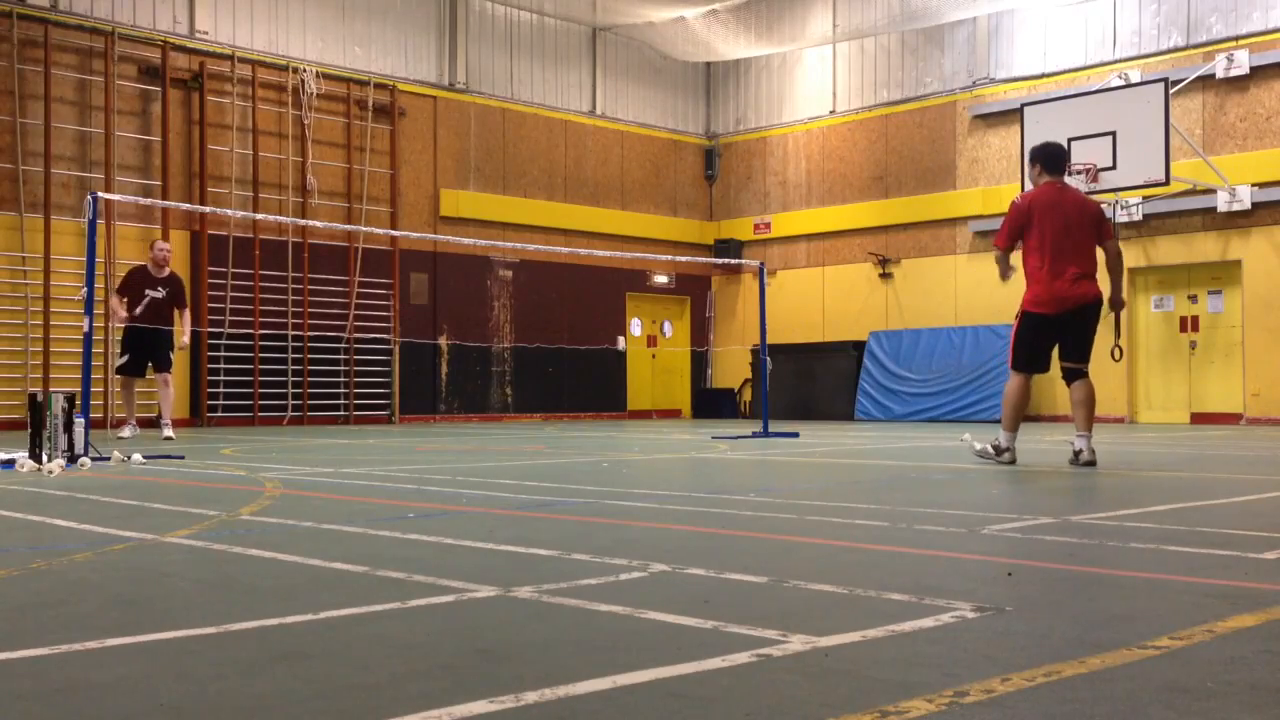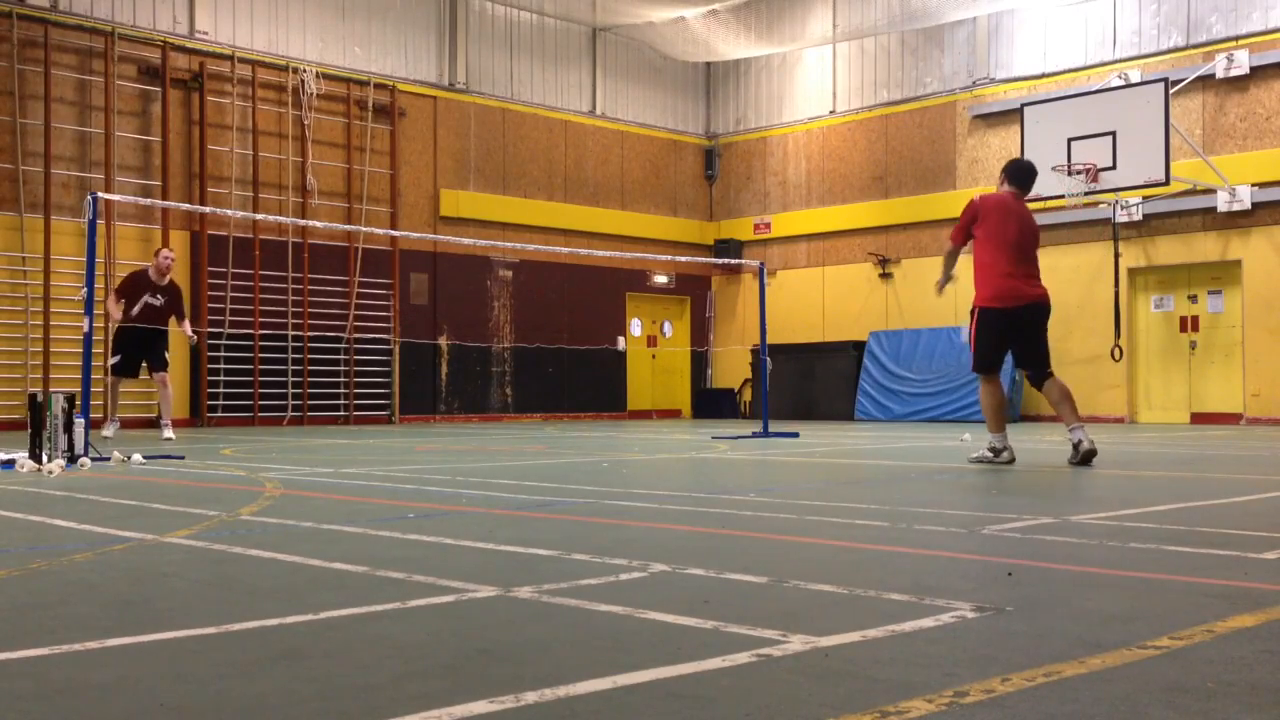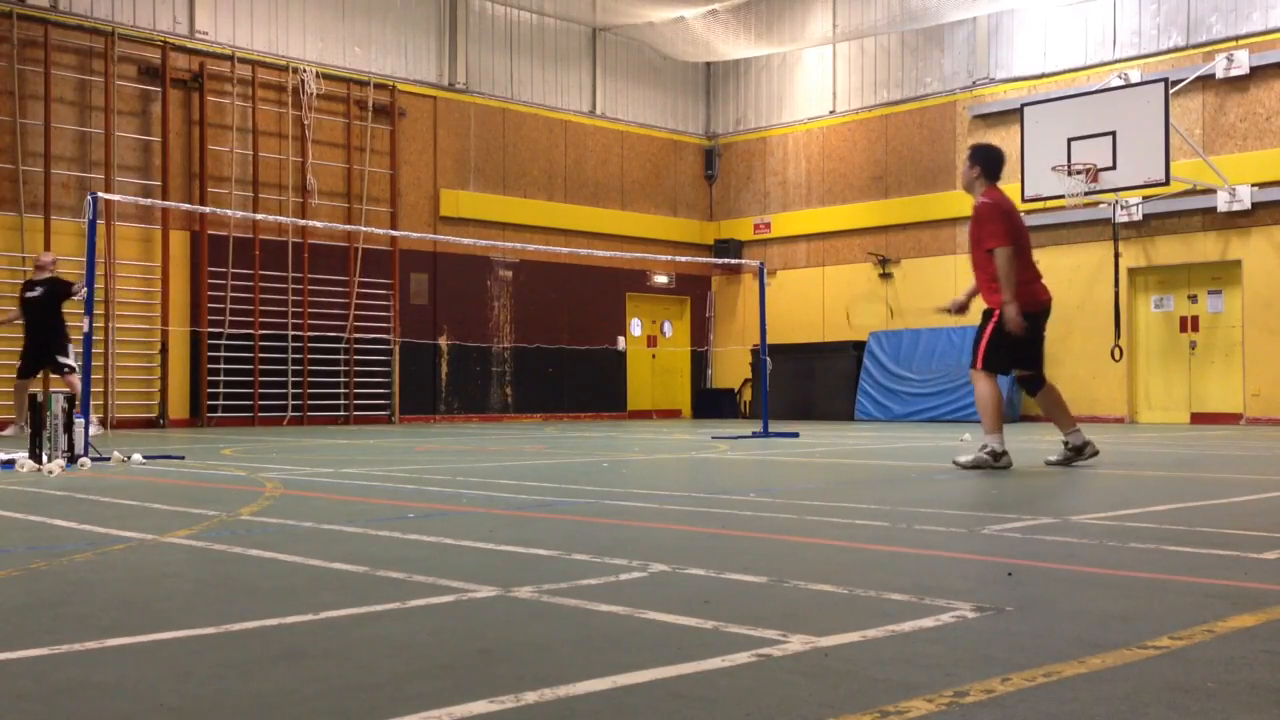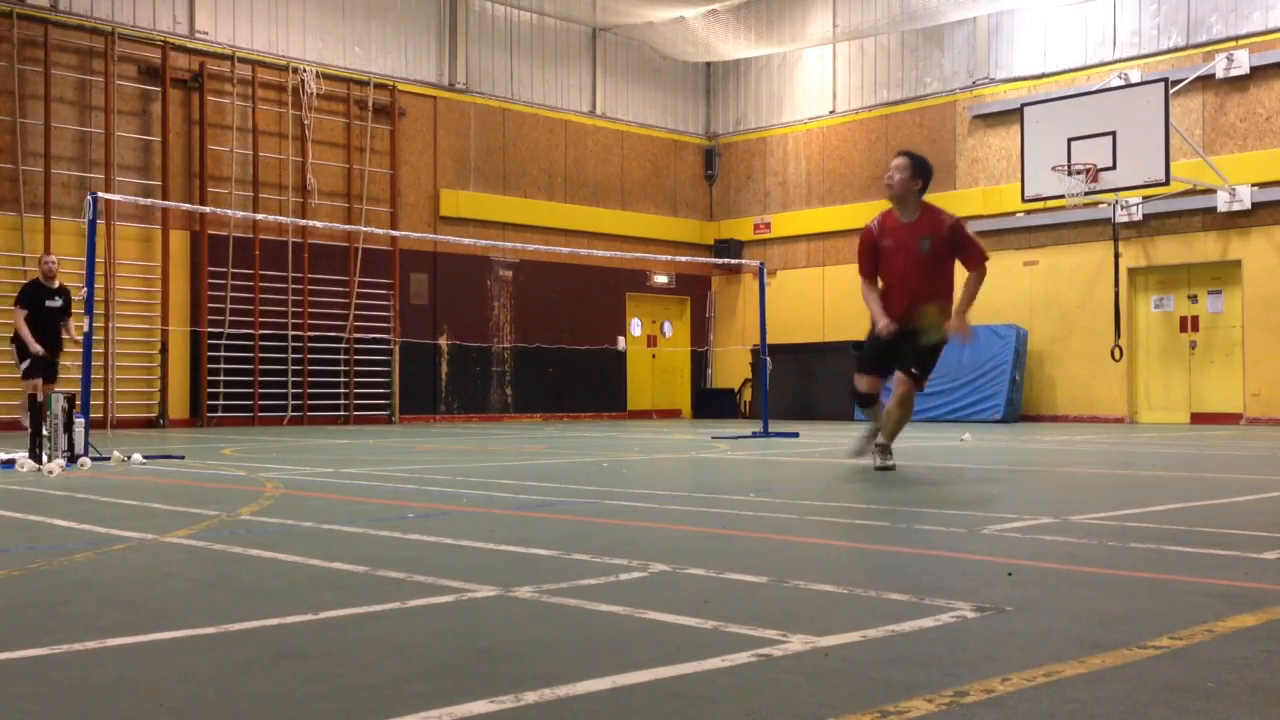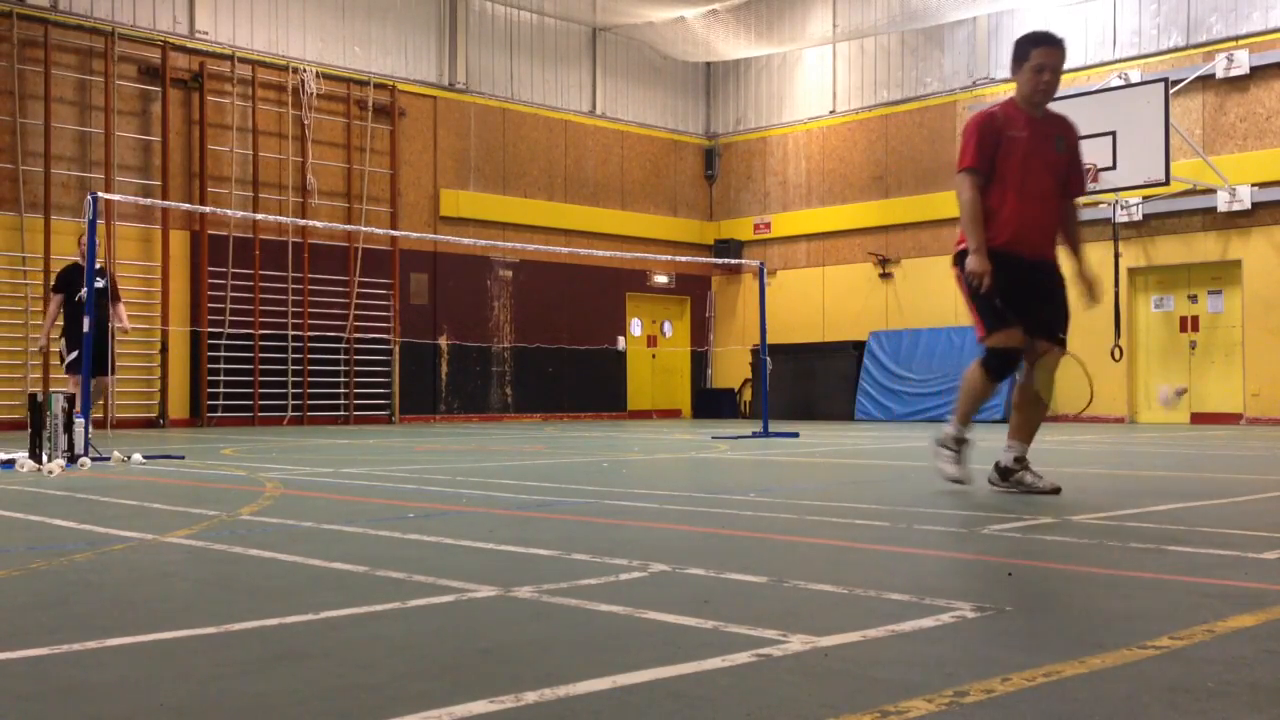
dt=1s
person 1, frame 1
left shoulder: (1026, 202)
right shoulder: (1089, 205)
left elbow: (1001, 251)
right elbow: (1113, 251)
left wrist: (1005, 269)
right wrist: (1116, 291)
left hip: (1042, 302)
right hip: (1084, 300)
left knee: (1020, 372)
right knee: (1077, 373)
left ankle: (1004, 445)
right ankle: (1083, 446)
person 1, frame 2
left shoulder: (981, 204)
right shoulder: (1030, 222)
left elbow: (953, 247)
left wrist: (945, 275)
left hip: (994, 302)
right hip: (1033, 303)
left knee: (988, 374)
right knee: (1041, 374)
left ankle: (999, 446)
right ankle: (1080, 438)
person 1, frame 3
left shoulder: (986, 205)
right shoulder: (997, 203)
left elbow: (1003, 254)
left wrist: (1010, 303)
right wrist: (968, 296)
left hip: (1011, 306)
right hip: (1031, 303)
left knee: (982, 371)
right knee: (1030, 378)
left ankle: (994, 449)
right ankle: (1077, 442)
person 1, frame 4
left shoulder: (946, 225)
right shoulder: (875, 229)
left elbow: (978, 267)
right elbow: (868, 282)
left wrist: (960, 314)
right wrist: (879, 317)
left hip: (930, 326)
right hip: (890, 323)
left knee: (903, 388)
right knee: (864, 387)
left ankle: (883, 445)
right ankle: (876, 424)
person 1, frame 5
left shoulder: (1065, 132)
right shoulder: (989, 122)
left elbow: (1066, 204)
right elbow: (969, 188)
left wrist: (1080, 262)
right wrist: (976, 251)
left hip: (1040, 261)
right hip: (990, 258)
left knee: (1046, 354)
right knee: (1005, 348)
left ankle: (1011, 462)
right ankle: (953, 435)
person 2, frame 1
left shoulder: (175, 281)
right shoulder: (135, 274)
left elbow: (184, 310)
right elbow: (116, 297)
left wrist: (186, 334)
right wrist: (119, 312)
left hip: (162, 334)
right hip: (135, 332)
left knee: (165, 378)
right knee: (127, 380)
left ankle: (166, 424)
right ankle: (131, 424)
person 2, frame 2
left shoulder: (174, 290)
right shoulder: (135, 278)
left elbow: (181, 317)
right elbow: (113, 298)
left wrist: (188, 332)
right wrist: (115, 314)
left hip: (156, 338)
right hip: (128, 336)
left knee: (162, 378)
right knee: (113, 380)
left ankle: (166, 425)
right ankle: (112, 420)
person 2, frame 3
left shoulder: (56, 283)
right shoulder: (26, 285)
left elbow: (77, 289)
right elbow: (21, 312)
left hip: (56, 341)
right hip: (33, 342)
left knee: (71, 379)
right knee: (20, 383)
left ankle: (90, 422)
right ankle: (19, 424)
person 2, frame 4
left shoulder: (65, 293)
right shoulder: (30, 290)
left elbow: (67, 319)
right elbow: (18, 318)
left wrist: (73, 335)
right wrist: (31, 343)
left hip: (51, 348)
right hip: (28, 347)
left knee: (49, 389)
right knee: (35, 384)
left ankle: (30, 416)
right ankle: (36, 427)
person 2, frame 5
left shoulder: (106, 275)
right shoulder: (68, 273)
left elbow: (117, 303)
right elbow: (55, 304)
left wrist: (124, 321)
right wrist: (44, 335)
left hip: (101, 335)
right hip: (74, 334)
left knee: (104, 382)
right knee: (75, 379)
